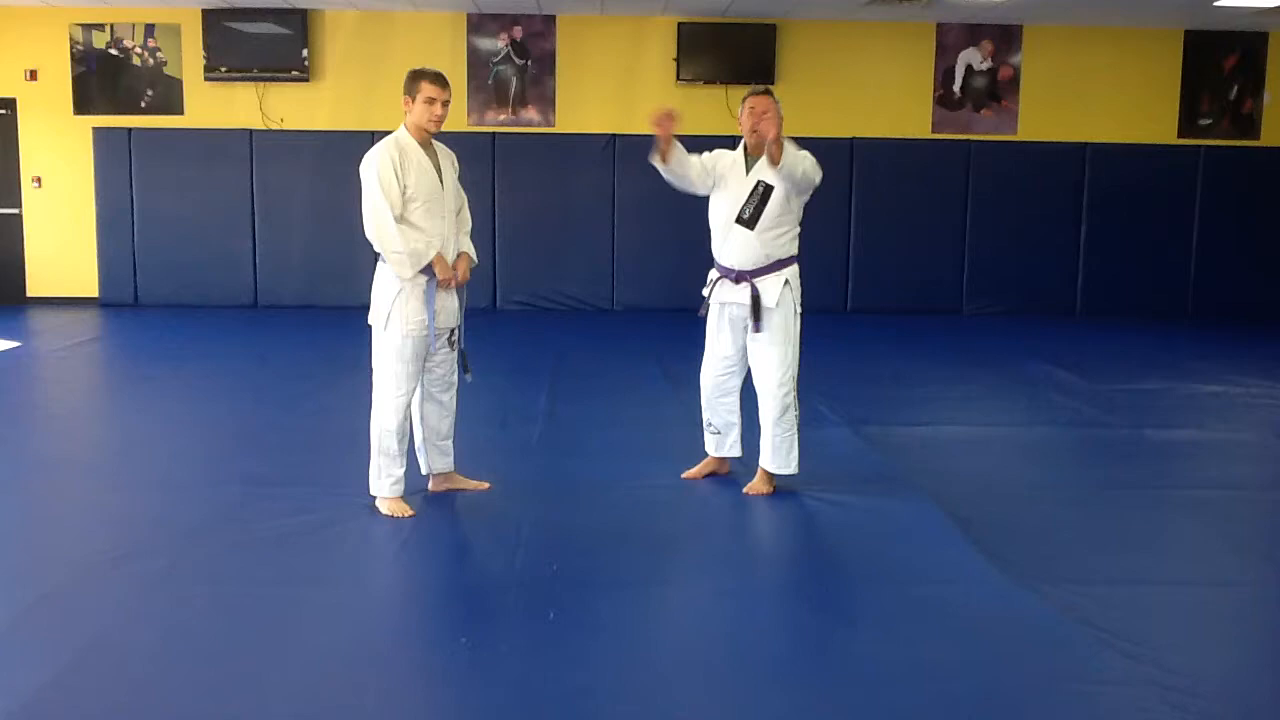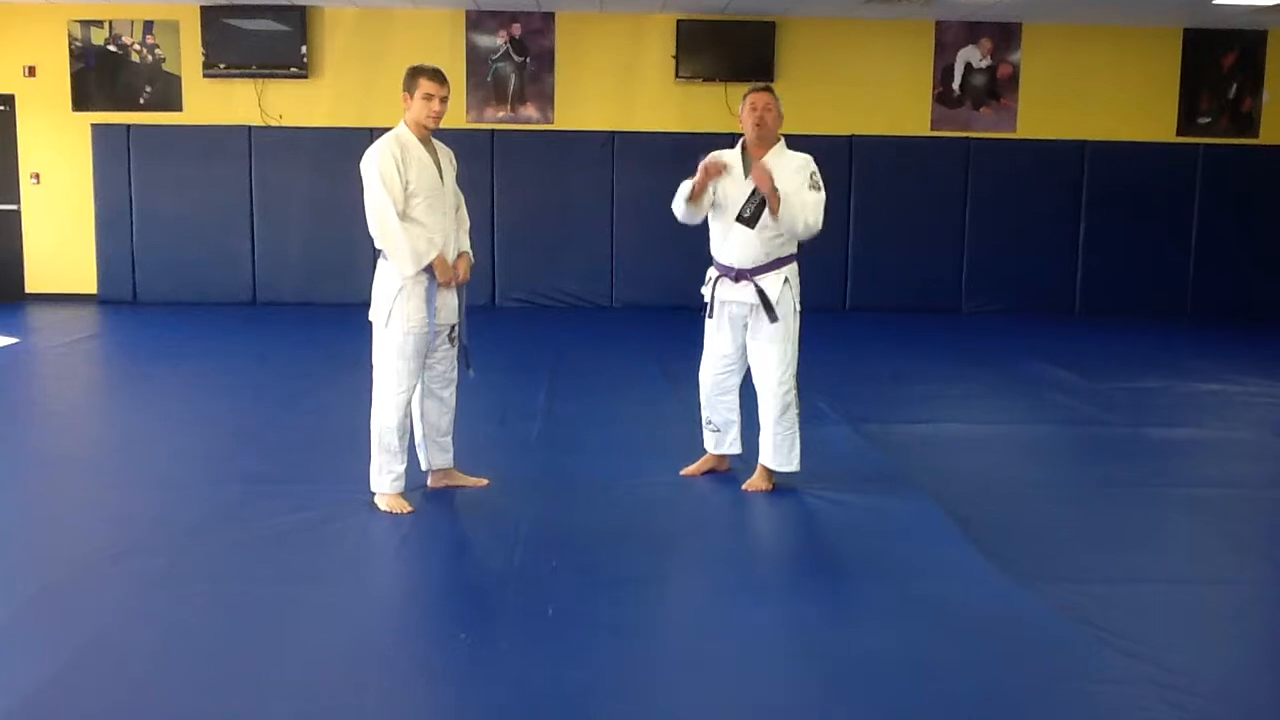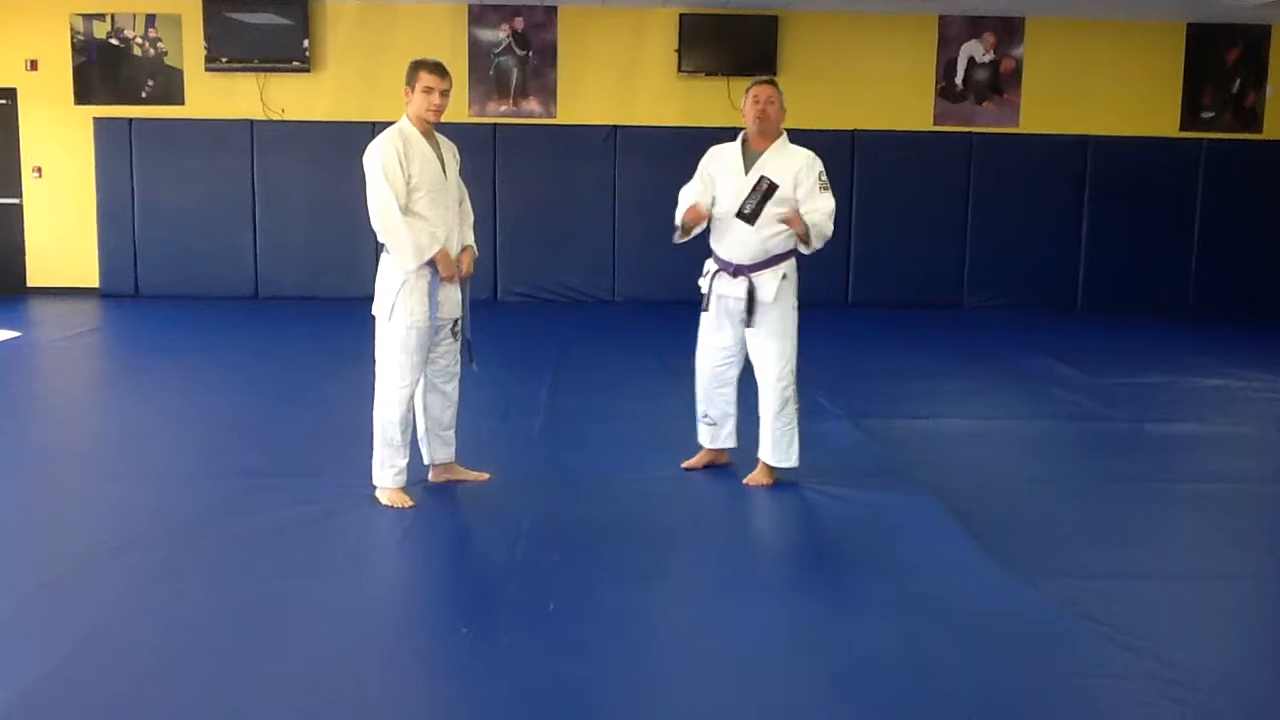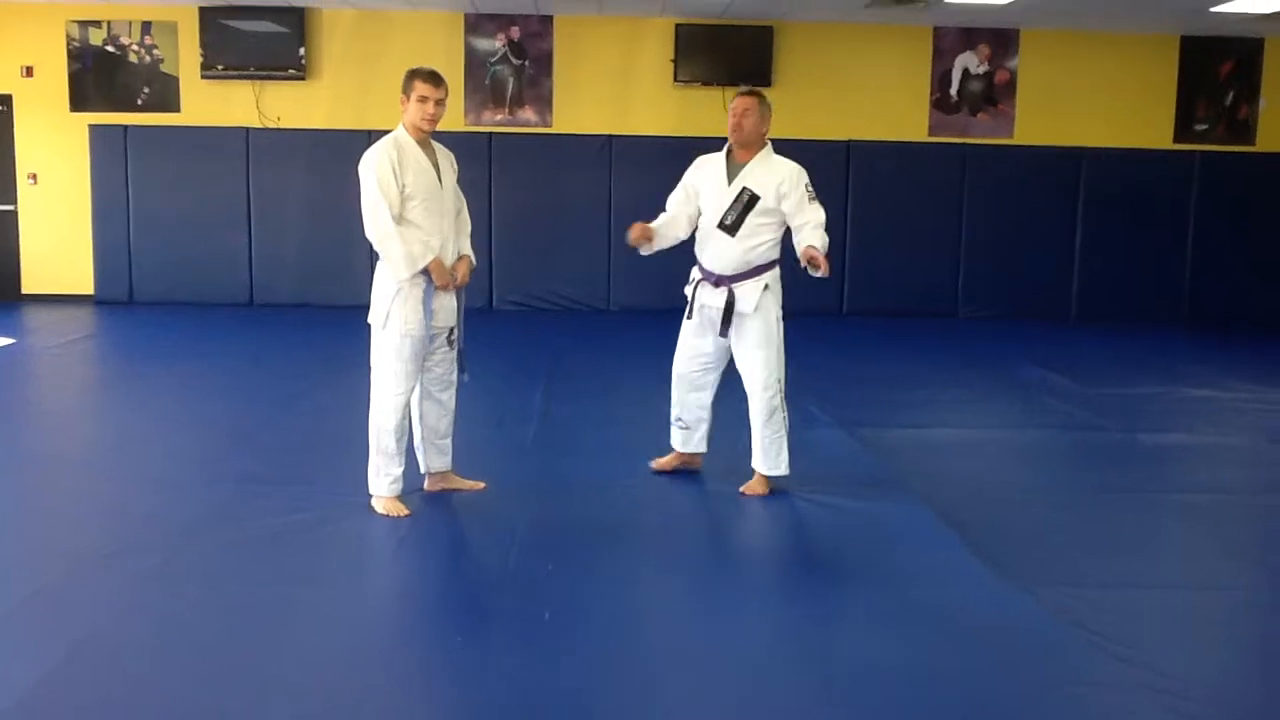
dt=0.2s
person 1, frame 1
left shoulder: (446, 157)
right shoulder: (385, 156)
left elbow: (459, 212)
right elbow: (380, 226)
left wrist: (464, 254)
right wrist: (432, 260)
left hip: (443, 289)
right hip: (404, 288)
left knee: (441, 385)
right knee: (395, 392)
left ankle: (441, 470)
right ankle: (386, 489)
person 1, frame 2
left shoulder: (444, 154)
right shoulder: (385, 152)
right elbow: (386, 224)
left wrist: (463, 255)
right wrist: (433, 260)
left hip: (443, 286)
right hip: (404, 284)
left knee: (441, 382)
right knee: (396, 389)
left ankle: (440, 467)
right ankle: (386, 485)
person 1, frame 3
left shoulder: (447, 148)
right shoulder: (389, 146)
right elbow: (388, 217)
left wrist: (466, 249)
right wrist: (435, 255)
left hip: (446, 280)
right hip: (408, 278)
left knee: (444, 376)
right knee: (399, 383)
left ankle: (442, 462)
right ankle: (389, 480)
person 1, frame 4
left shoulder: (444, 157)
right shoulder: (384, 155)
left elbow: (458, 214)
right elbow: (381, 226)
left wrist: (463, 257)
right wrist: (429, 264)
left hip: (443, 289)
right hip: (403, 287)
left knee: (441, 385)
right knee: (394, 391)
left ankle: (438, 470)
right ankle: (384, 488)
person 2, frame 1
left shoulder: (795, 162)
right shoulder: (718, 161)
left elbow: (804, 176)
right elbow: (684, 174)
left wrist: (777, 146)
right wrist: (666, 141)
left hip: (774, 289)
right hip: (725, 288)
left knee: (775, 382)
right knee: (716, 377)
left ankle: (768, 469)
right ankle: (719, 455)
person 2, frame 2
left shoulder: (799, 165)
right shoulder: (719, 162)
left elbow: (807, 222)
right elbow: (685, 210)
left wrist: (772, 196)
right wrist: (699, 184)
left hip: (773, 287)
right hip: (724, 286)
left knee: (775, 380)
right knee: (715, 375)
left ankle: (768, 465)
right ankle: (719, 452)
person 2, frame 3
left shoulder: (801, 161)
right shoulder: (717, 157)
left elbow: (820, 215)
right elbow: (689, 202)
left wrist: (805, 230)
right wrist: (691, 215)
left hip: (770, 283)
right hip: (721, 280)
left knee: (774, 375)
right knee: (712, 367)
left ankle: (770, 460)
right ankle: (716, 447)
person 2, frame 4
left shoulder: (785, 173)
right shoulder: (703, 167)
left elbow: (810, 225)
right elbow: (679, 219)
left wrist: (813, 251)
right wrist: (649, 233)
left hip: (755, 293)
right hip: (706, 289)
left knee: (763, 382)
right knee: (690, 370)
left ankle: (766, 469)
right ankle: (685, 450)
